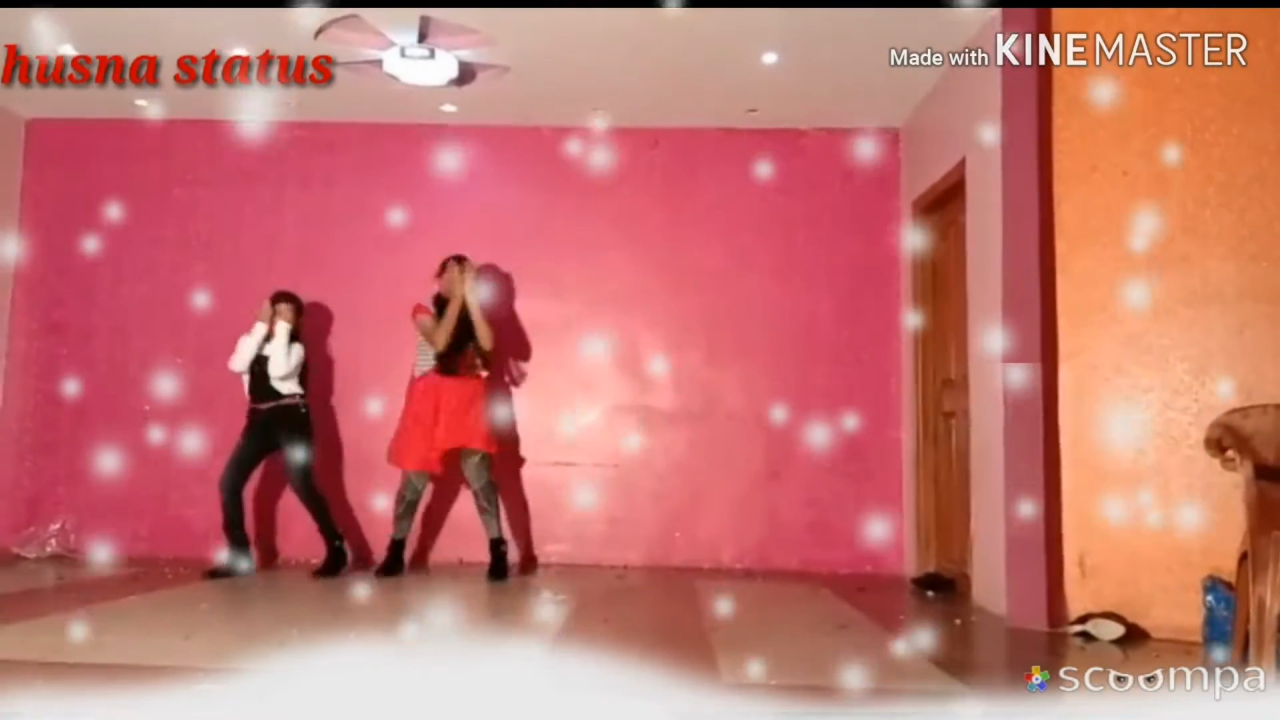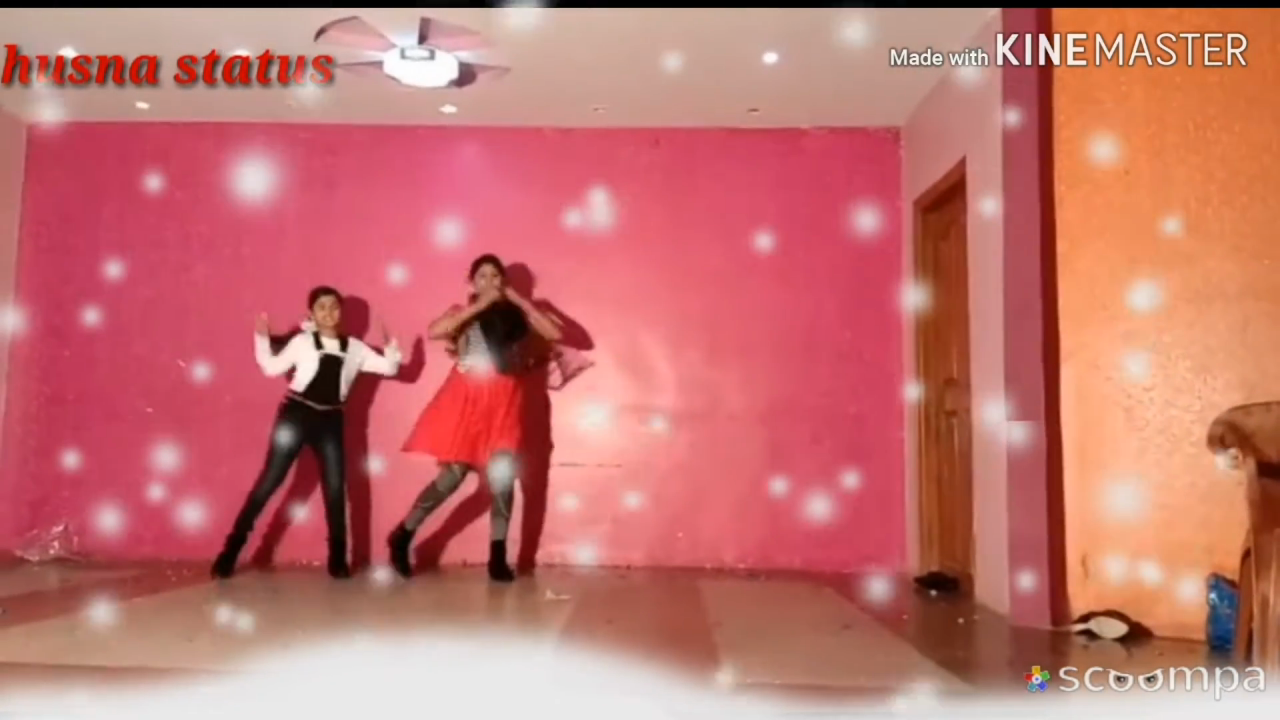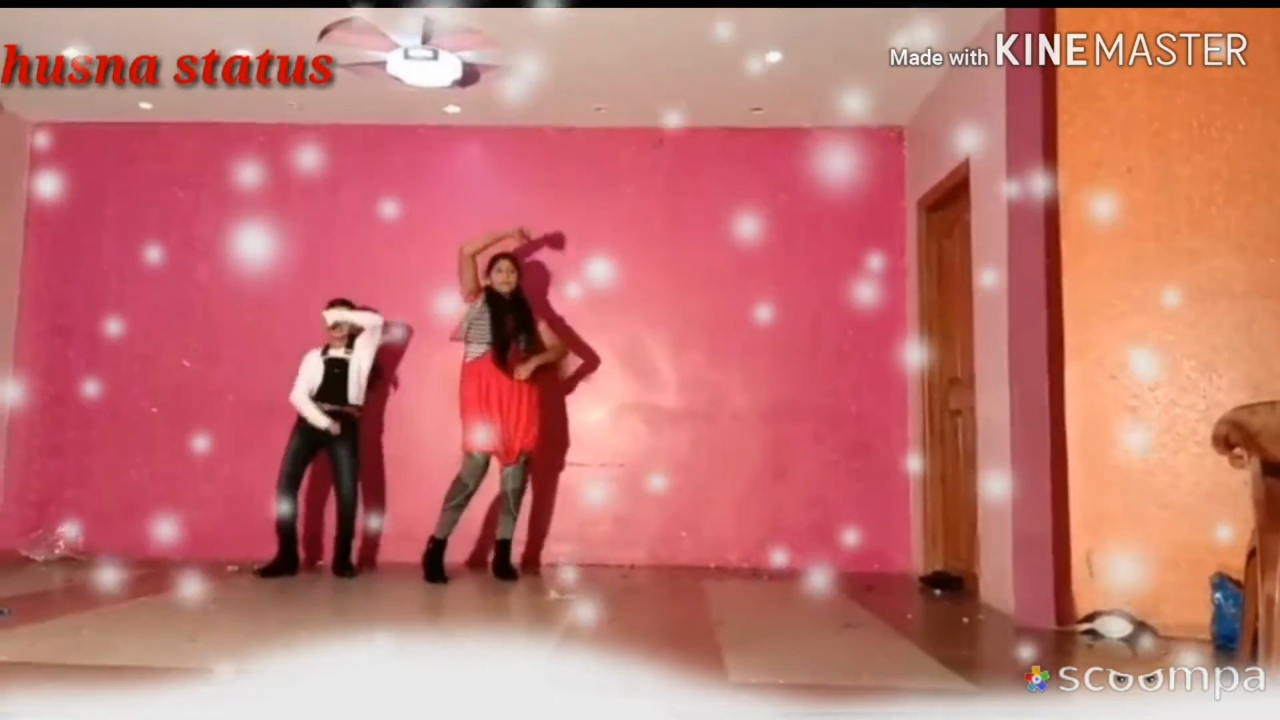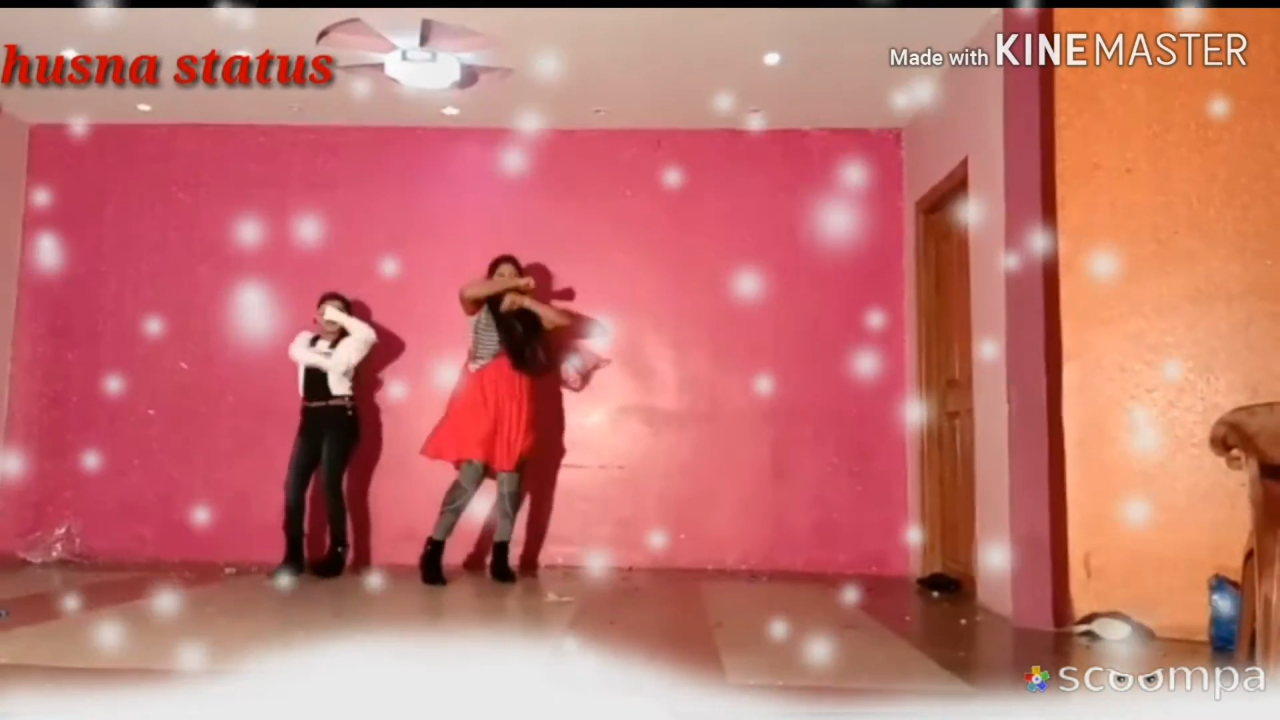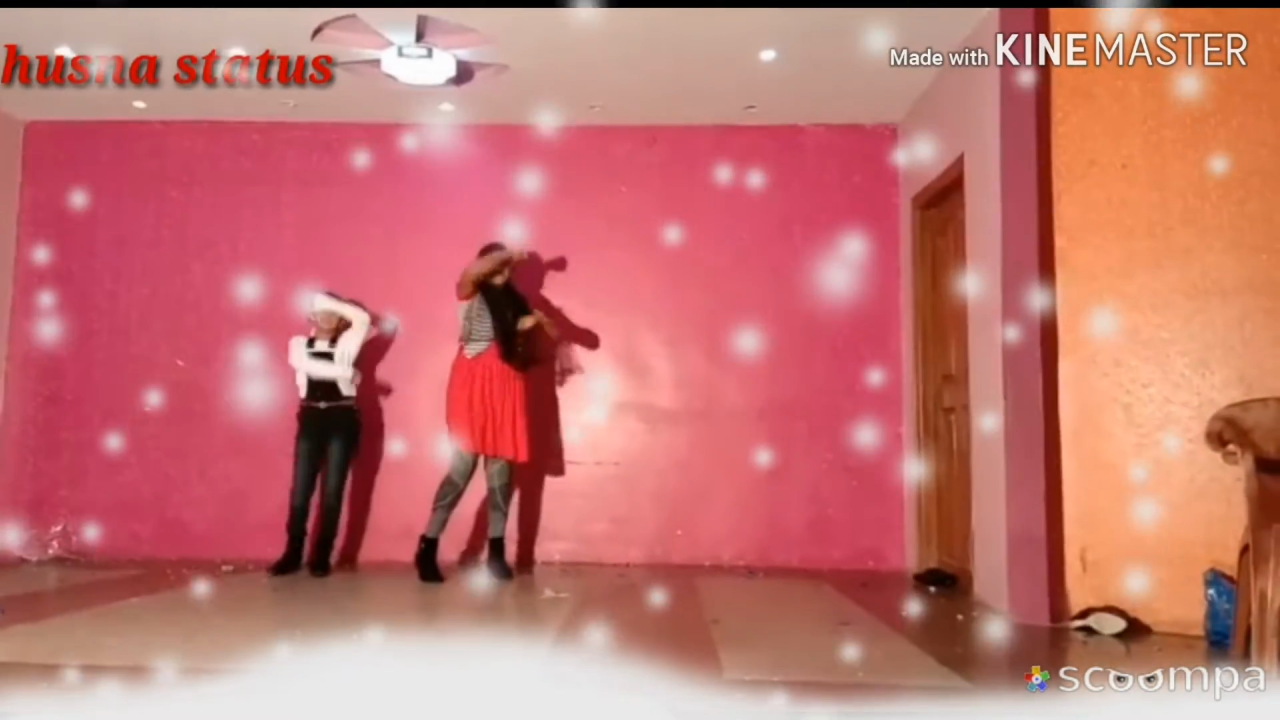
dt=0.4s
person 1, frame 1
left shoulder: (477, 311)
right shoulder: (425, 311)
left elbow: (487, 343)
right elbow: (439, 341)
left wrist: (470, 297)
right wrist: (455, 296)
left hip: (469, 399)
right hip: (431, 398)
left knee: (478, 472)
right knee: (414, 478)
left ankle: (498, 553)
right ankle: (395, 553)
person 1, frame 2
left shoulder: (515, 314)
right shoulder: (464, 312)
left elbow: (555, 333)
right elbow: (434, 331)
left wrist: (522, 304)
right wrist: (478, 305)
left hip: (502, 401)
right hip: (465, 398)
left knee: (503, 474)
right knee: (451, 474)
left ankle: (497, 555)
right ankle: (403, 535)
person 1, frame 3
left shoulder: (527, 311)
right shoulder: (477, 299)
left elbow: (557, 349)
right elbow: (466, 252)
left wrist: (534, 360)
right wrist: (507, 235)
left hip: (518, 394)
right hip: (482, 391)
left knee: (515, 471)
right knee: (474, 466)
left ankle: (502, 554)
right ankle: (435, 549)
person 1, frame 4
left shoulder: (526, 313)
right shoulder: (479, 308)
left elbow: (561, 320)
right elbow: (466, 292)
left wrist: (525, 300)
right wrist: (510, 283)
left hip: (513, 399)
right hip: (479, 396)
left knee: (510, 475)
right knee: (472, 472)
left ankle: (500, 556)
right ankle: (433, 551)
person 1, frame 5
left shoulder: (515, 302)
right shoulder: (472, 292)
left elbow: (553, 331)
right elbow: (469, 272)
left wrist: (538, 319)
right wrist: (507, 254)
left hip: (506, 389)
right hip: (472, 385)
left knee: (501, 467)
right knee: (463, 464)
left ankle: (496, 551)
right ankle: (427, 547)
person 2, frame 1
left shoulder: (294, 347)
right shoulder: (252, 342)
left elbow: (279, 369)
right elbow: (236, 364)
left wrist: (282, 328)
right wrist: (261, 327)
left hip: (291, 418)
right hip: (259, 421)
left knee: (302, 484)
right knee: (228, 483)
left ankle: (336, 549)
right ankle: (240, 554)
person 2, frame 2
left shoulder: (354, 348)
right shoulder: (301, 342)
left elbow: (389, 368)
right elbow: (271, 368)
left wrist: (391, 348)
right wrist: (261, 337)
left hip: (330, 420)
right hip: (295, 414)
left knee: (335, 487)
right knee: (269, 481)
left ankle: (337, 555)
right ankle: (234, 544)
person 2, frame 3
left shoulder: (363, 349)
right shoulder: (314, 356)
left elbow: (376, 322)
right elbow: (297, 395)
left wrist: (342, 314)
right wrist: (322, 420)
left hip: (344, 424)
right hip: (311, 422)
left knee: (347, 489)
right knee: (286, 484)
left ankle: (343, 556)
right ankle: (287, 555)
person 2, frame 4
left shoulder: (349, 346)
right shoulder: (306, 340)
left elbow: (369, 334)
right elbow: (295, 351)
left wrist: (338, 316)
right wrist: (324, 359)
left hip: (340, 417)
right hip: (311, 417)
left knee: (329, 482)
right knee: (293, 485)
left ankle: (337, 553)
right ankle: (294, 556)
person 2, frame 5
left shoulder: (346, 343)
right shoulder: (299, 344)
left elbow: (363, 320)
right elbow: (302, 363)
left wrist: (331, 305)
right wrist: (341, 371)
left hip: (343, 418)
right hip: (311, 418)
left knee: (333, 488)
right knee: (300, 487)
left ankle: (321, 555)
right ankle: (292, 553)
